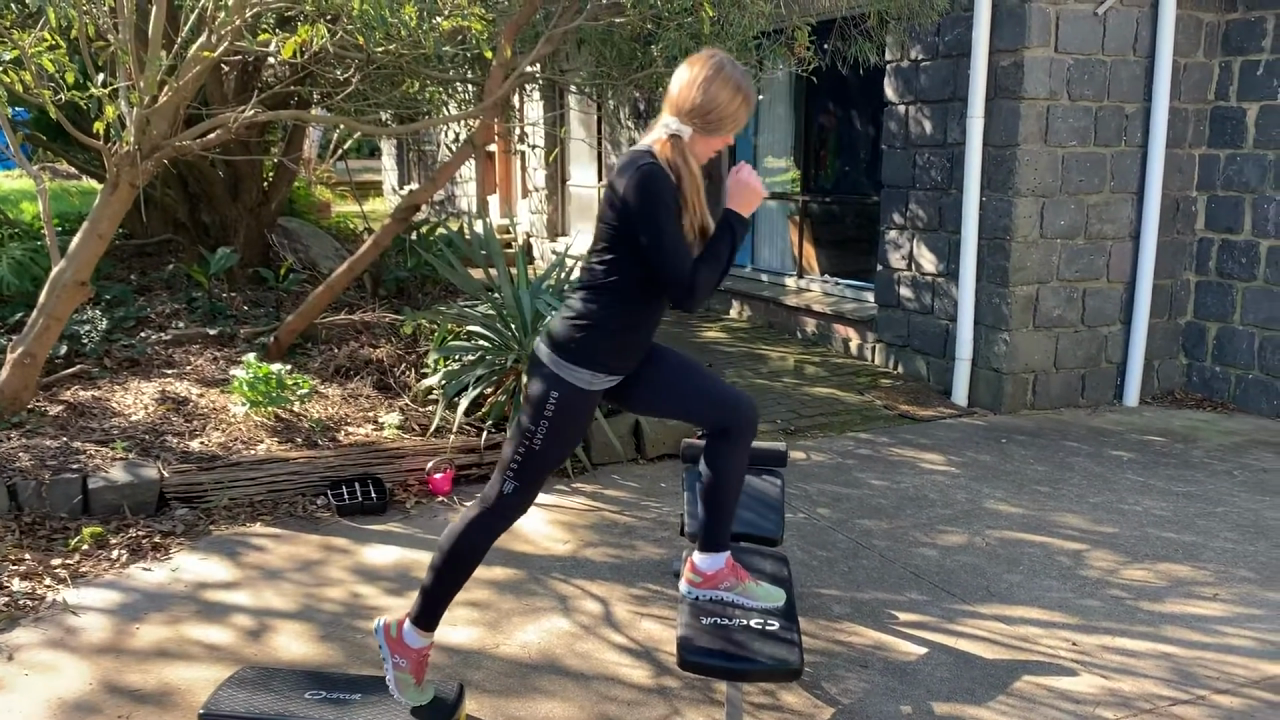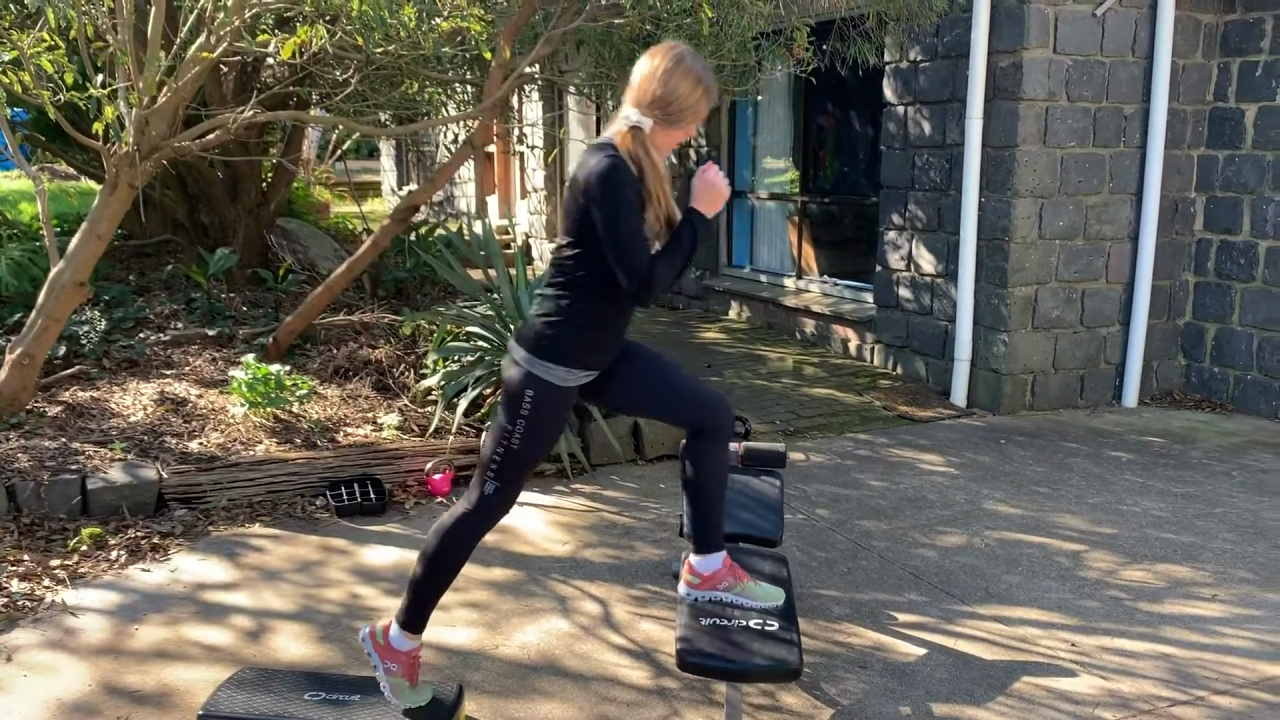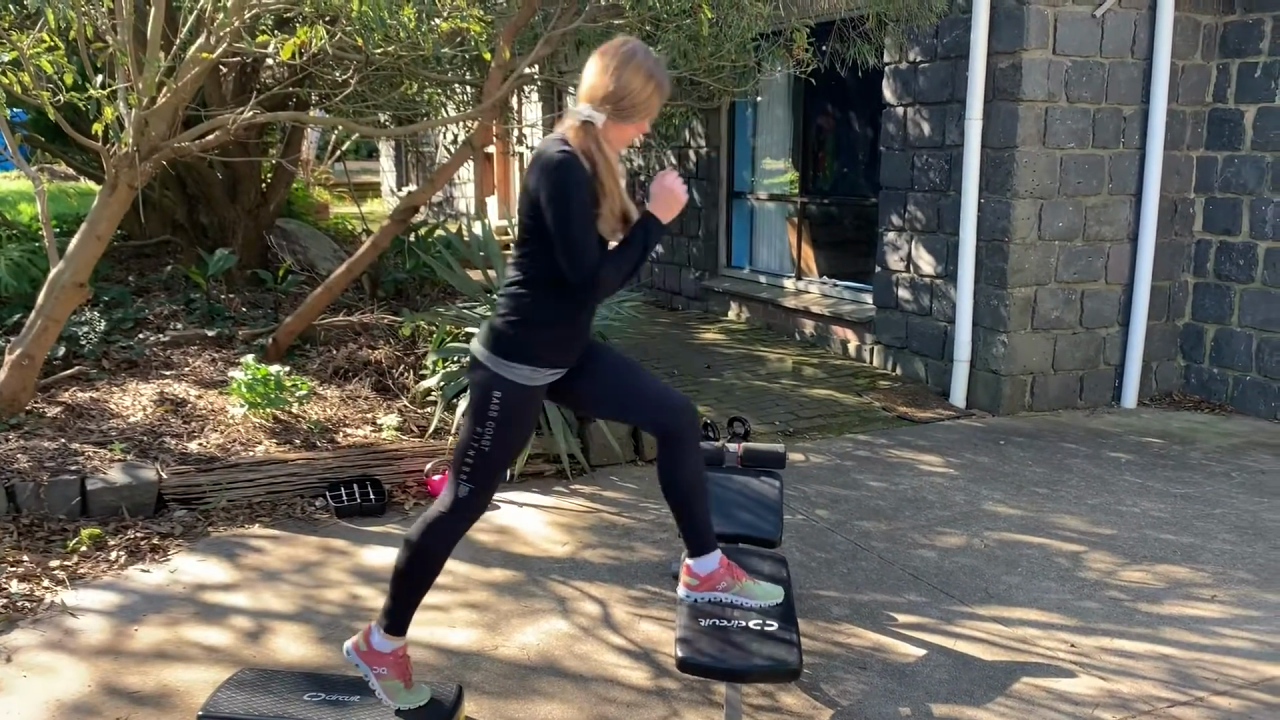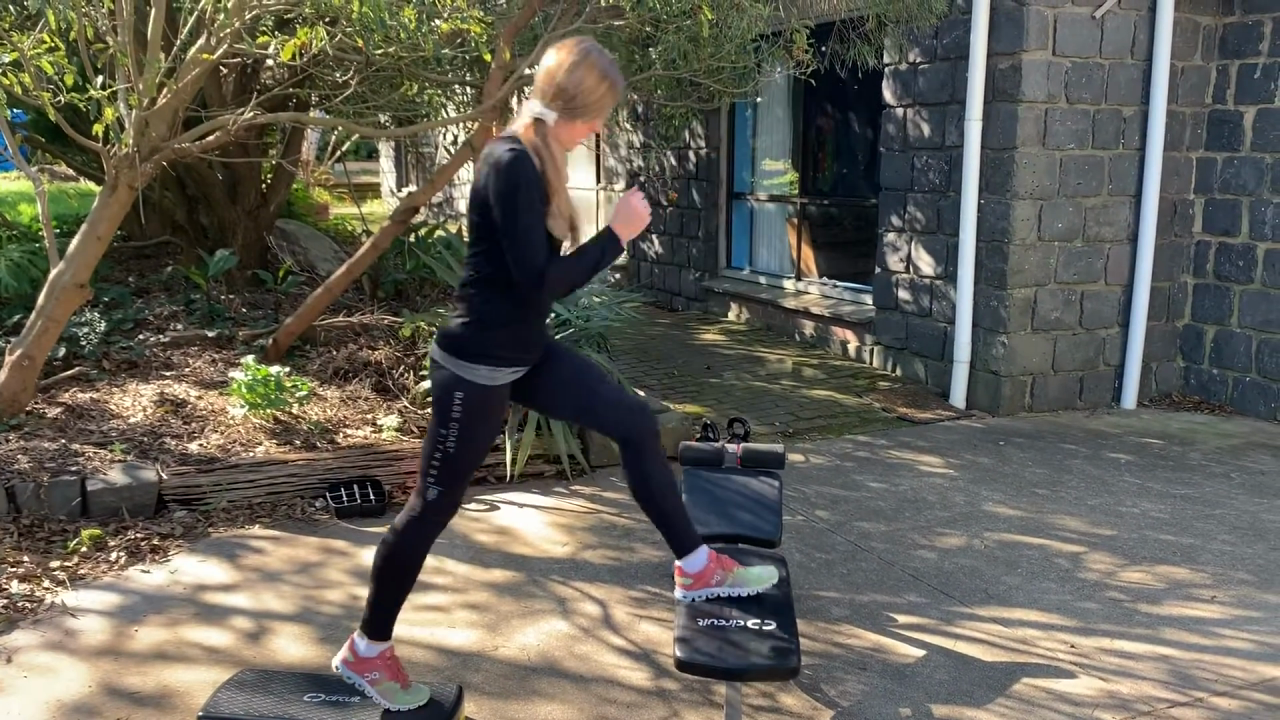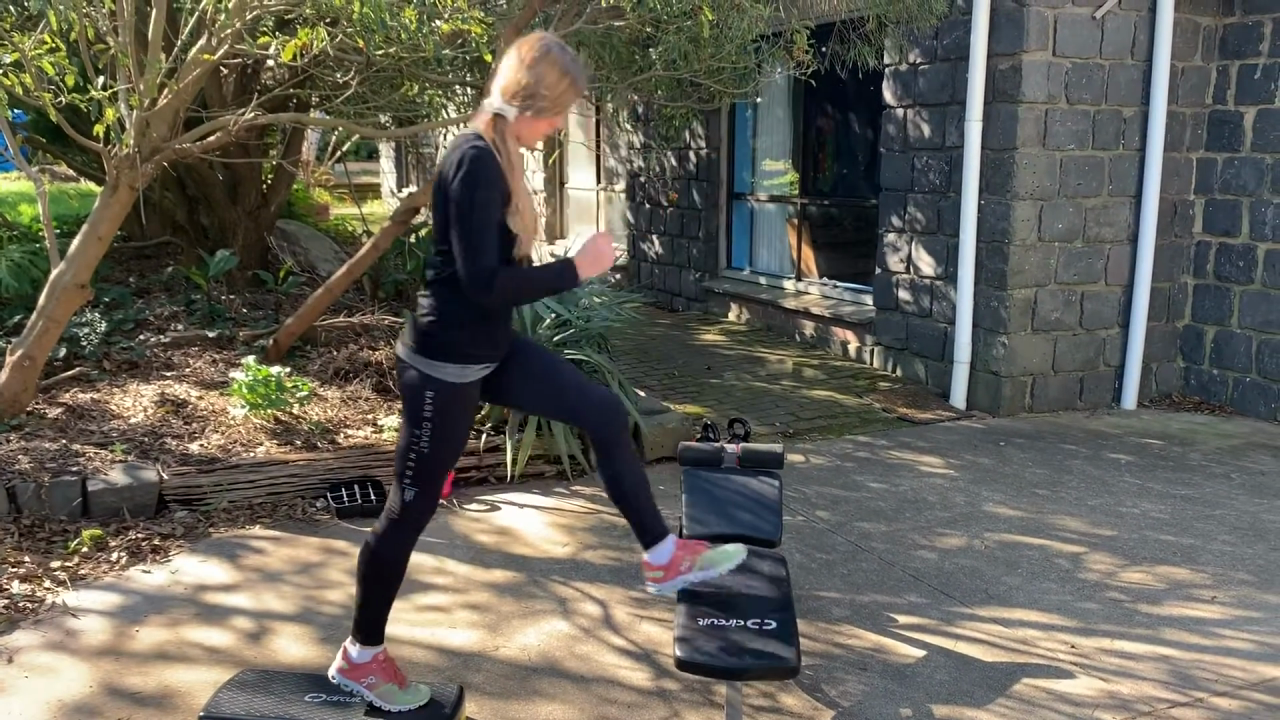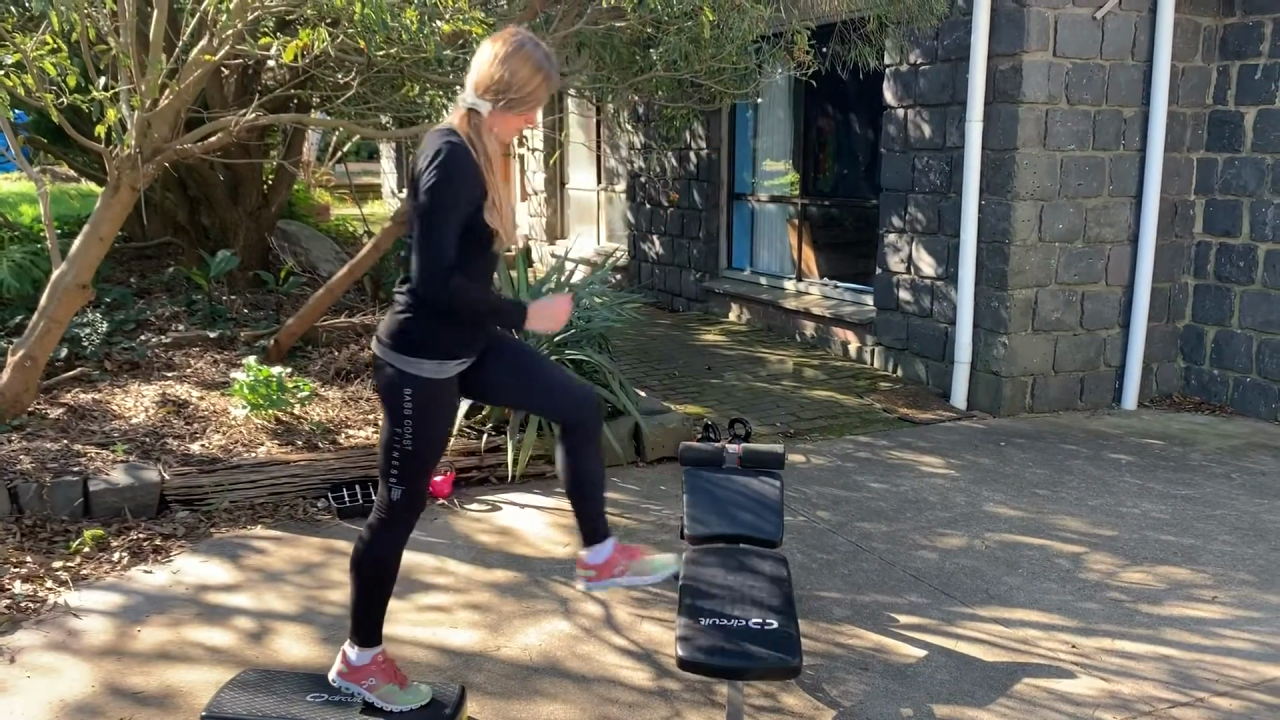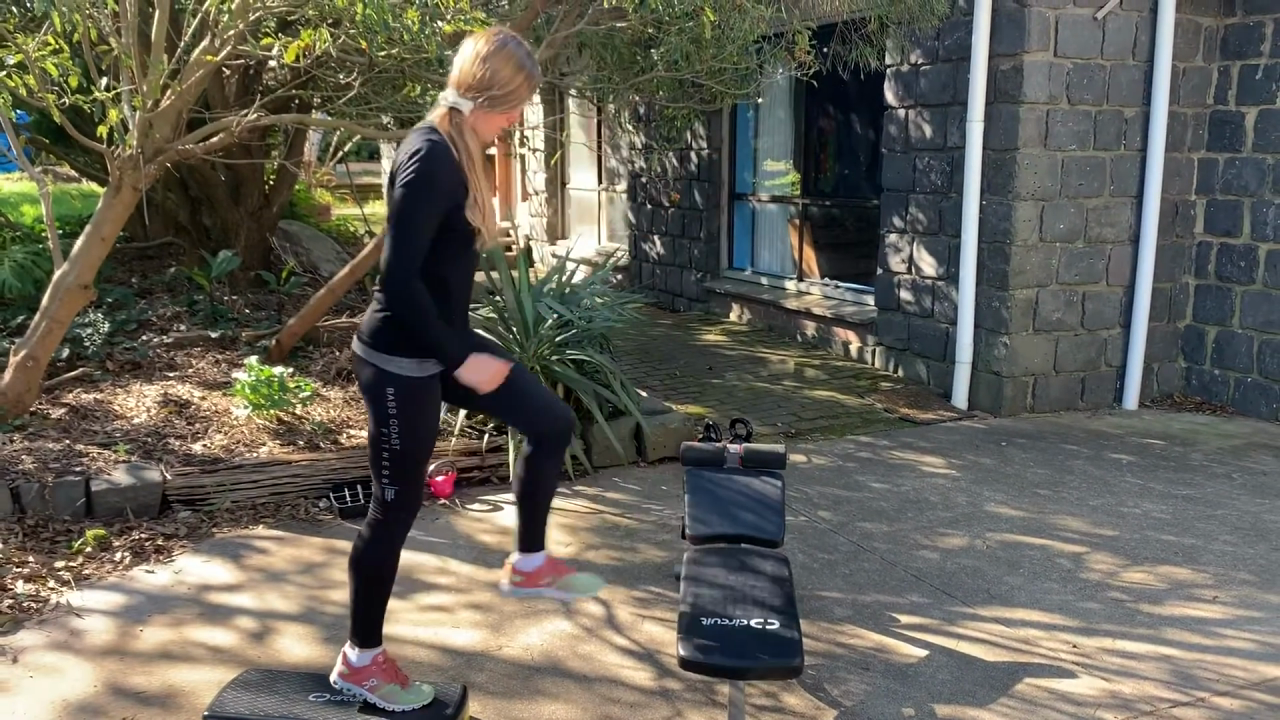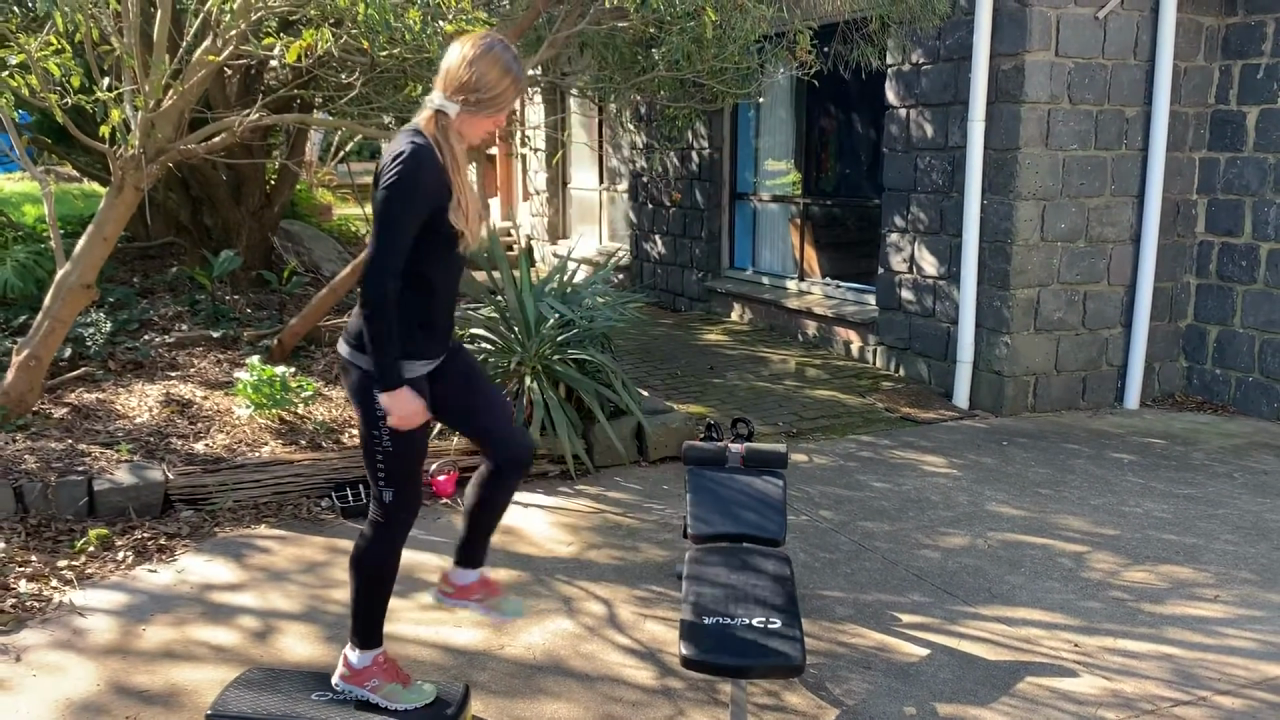
dt=0.1s
person 1, frame 1
left shoulder: (667, 167)
right shoulder: (646, 177)
left elbow: (673, 271)
right elbow: (688, 290)
right wrist: (736, 214)
left hip: (625, 355)
right hip: (577, 365)
left knee: (736, 416)
right knee: (507, 499)
left ankle: (709, 568)
right ankle: (409, 634)
person 1, frame 2
left shoulder: (635, 161)
right shoulder: (606, 169)
right elbow: (644, 284)
right wrist: (700, 214)
left hip: (600, 352)
right hip: (549, 363)
left knee: (712, 416)
right knee: (490, 499)
left ankle: (706, 569)
right ankle: (397, 637)
person 1, frame 3
left shoulder: (583, 158)
right shoulder: (562, 166)
right elbow: (595, 278)
right wrist: (656, 218)
left hip: (566, 349)
right hip: (515, 361)
left knee: (678, 421)
right knee: (464, 502)
left ankle: (706, 570)
right ankle: (378, 644)
person 1, frame 4
left shoulder: (532, 155)
right shoulder: (510, 164)
right elbow: (537, 283)
right wrist: (616, 236)
left hip: (526, 349)
right hip: (475, 364)
left knee: (636, 423)
right knee: (435, 505)
left ankle: (695, 566)
right ankle: (366, 649)
person 1, frame 5
left shoulder: (493, 155)
right shoulder: (473, 163)
right elbow: (481, 284)
right wrist: (574, 269)
left hip: (491, 349)
right hip: (443, 363)
left knee: (607, 416)
right knee: (412, 506)
left ankle: (662, 555)
right ankle: (358, 657)
person 1, frame 6
left shoulder: (473, 149)
right shoulder: (451, 157)
right elbow: (437, 279)
right wrist: (522, 314)
left hip: (470, 343)
right hip: (420, 359)
left knee: (583, 408)
right knee: (401, 505)
left ankle: (599, 555)
right ankle: (359, 657)
person 1, frame 7
left shoulder: (451, 149)
right shoulder: (430, 159)
right elbow: (398, 277)
right wrist: (459, 361)
left hip: (444, 346)
right hip: (402, 360)
left knee: (553, 419)
right knee: (396, 506)
left ankle: (529, 563)
right ankle: (360, 661)
person 1, frame 8
left shoulder: (440, 153)
right shoulder: (416, 161)
right elbow: (378, 280)
right wrist: (392, 382)
left hip: (431, 351)
right hip: (389, 362)
left knee: (513, 448)
right knee: (398, 506)
left ankle: (463, 575)
right ankle: (361, 661)
